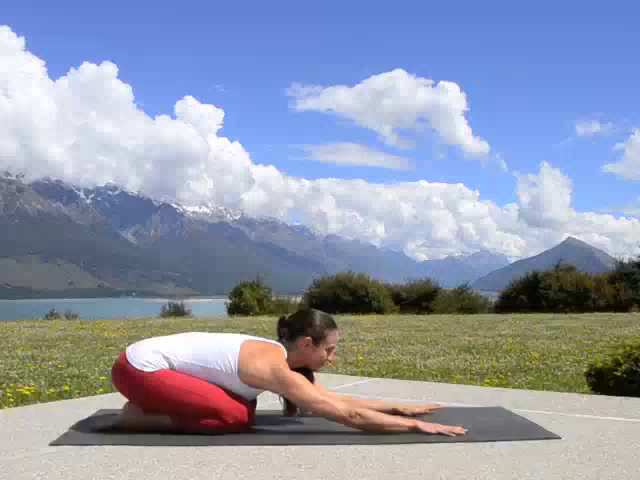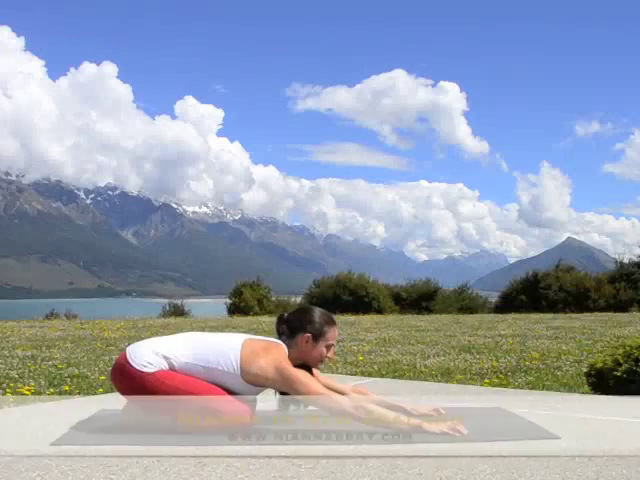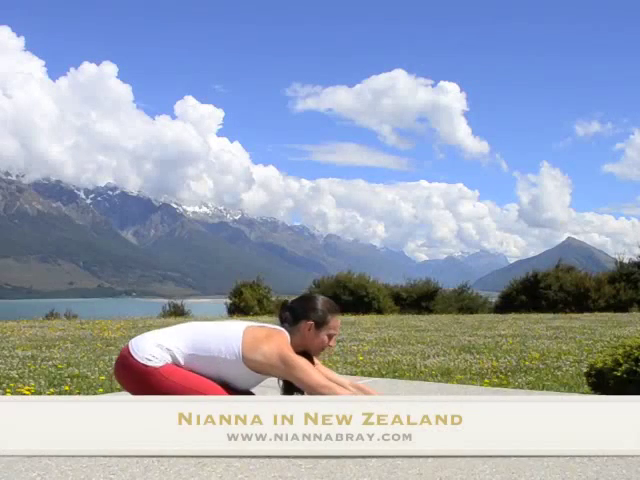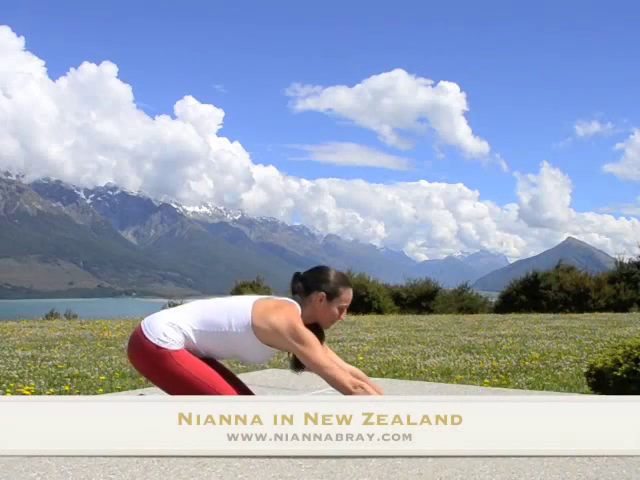
dt=0.3s
person 1, frame 1
left shoulder: (282, 355)
right shoulder: (276, 368)
left elbow: (339, 399)
right elbow: (348, 414)
left wrist: (400, 407)
right wrist: (414, 424)
left hip: (151, 361)
right hip: (137, 368)
left knee: (244, 409)
right knee: (233, 416)
left ankle: (148, 411)
right ankle: (140, 417)
person 1, frame 2
left shoulder: (283, 352)
right shoulder: (279, 366)
left elbow: (351, 392)
right elbow: (352, 408)
left wrist: (409, 409)
right wrist: (419, 425)
left hip: (150, 362)
right hip: (138, 368)
left knee: (241, 407)
right knee: (236, 416)
person 1, frame 3
left shoulder: (283, 340)
right shoulder: (281, 352)
left elbow: (347, 384)
right elbow: (348, 398)
left hip: (154, 356)
right hip: (143, 361)
person 1, frame 4
left shoulder: (290, 314)
right shoulder: (291, 324)
left elbow: (347, 369)
right elbow: (351, 386)
left hip: (167, 339)
right hip: (157, 341)
